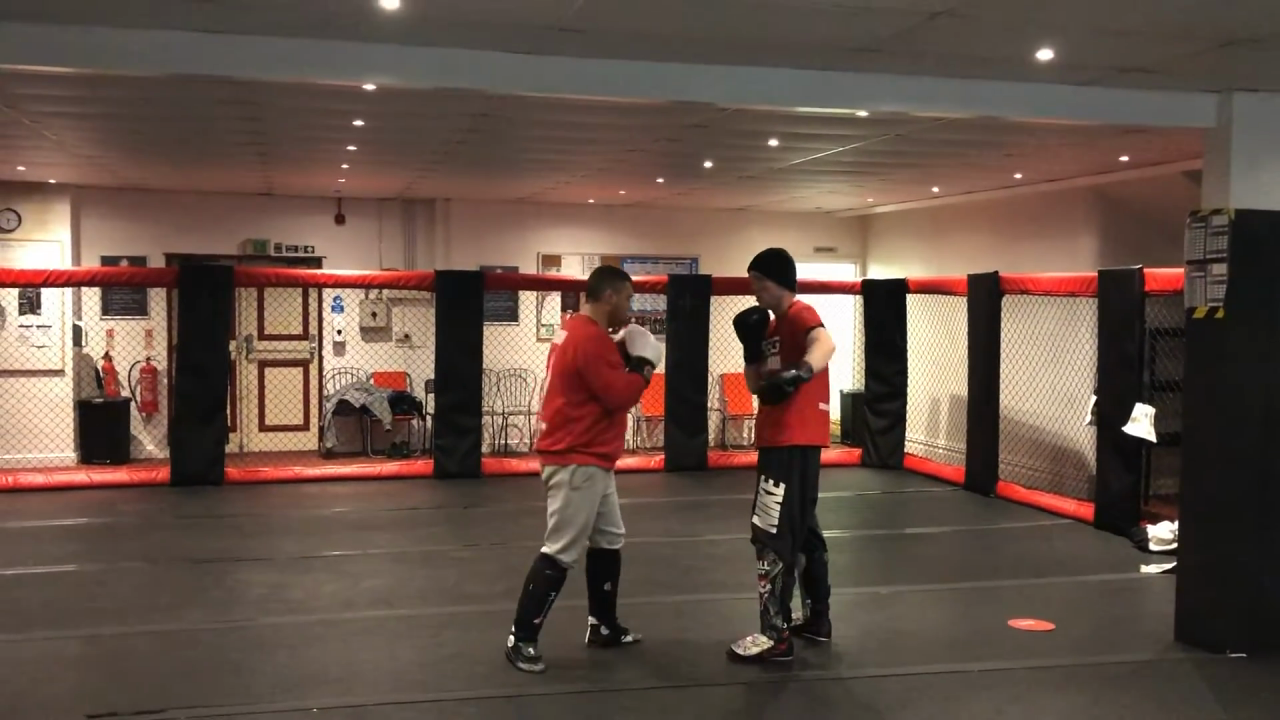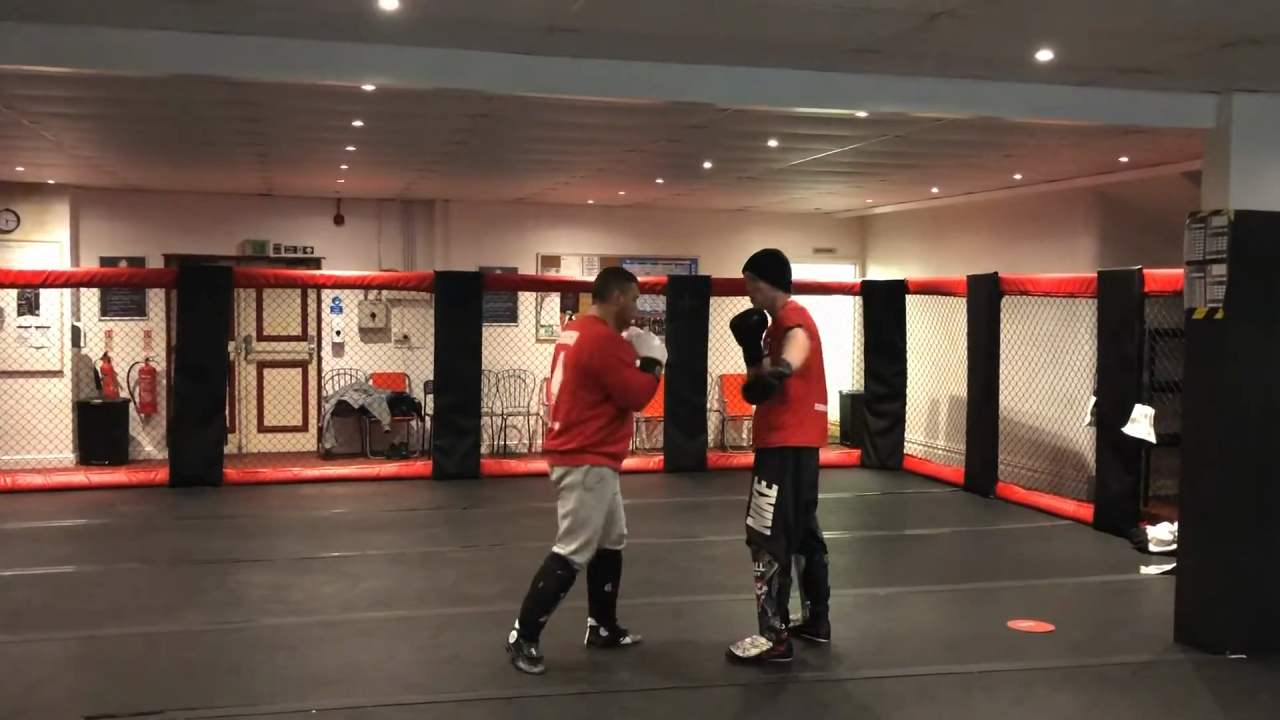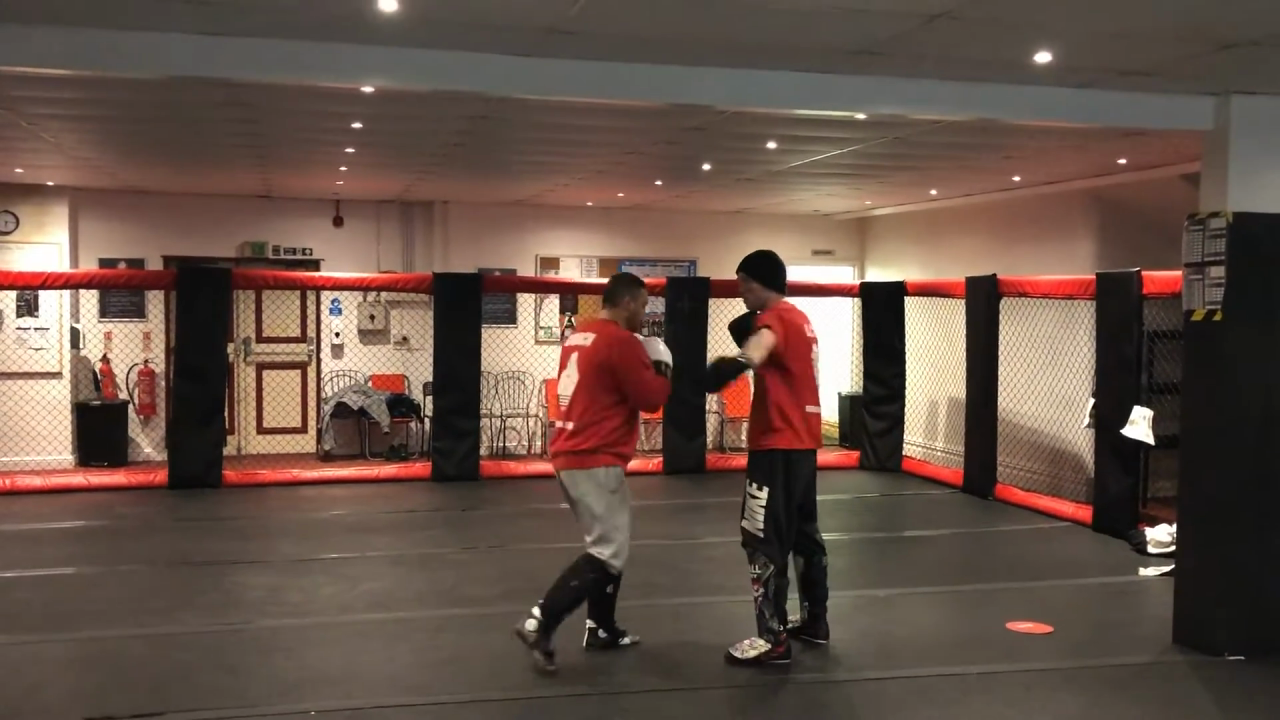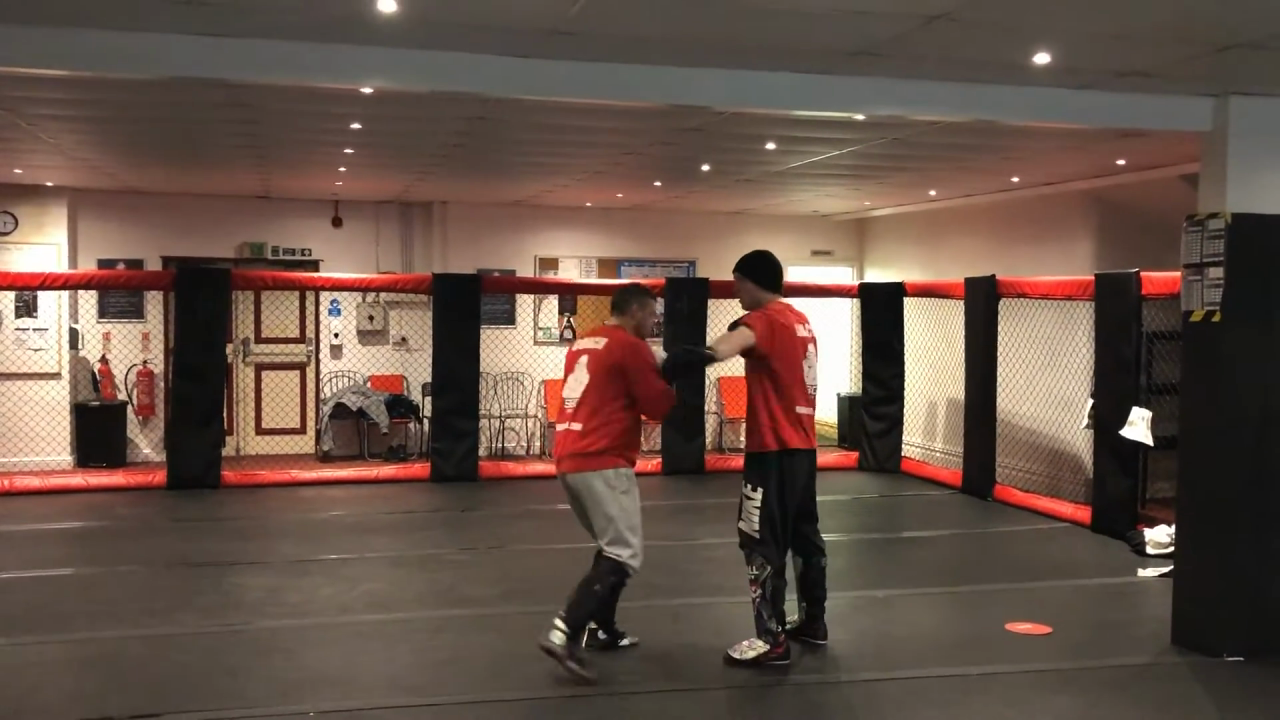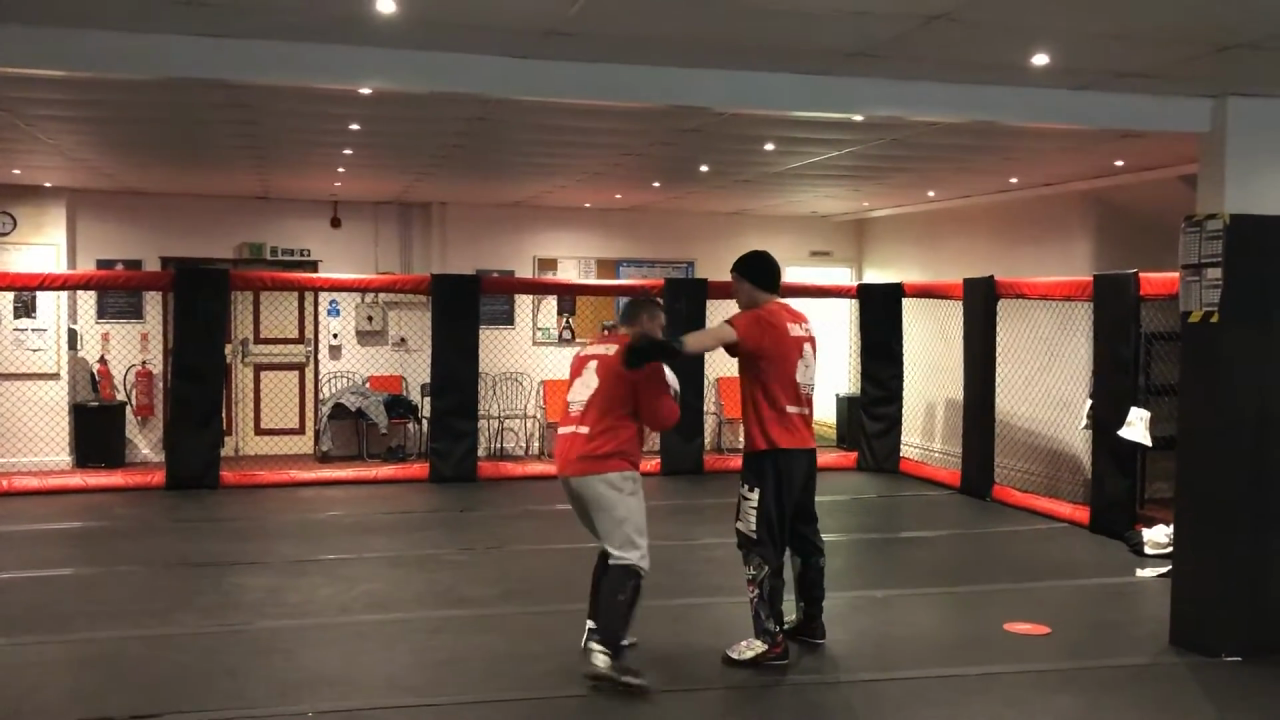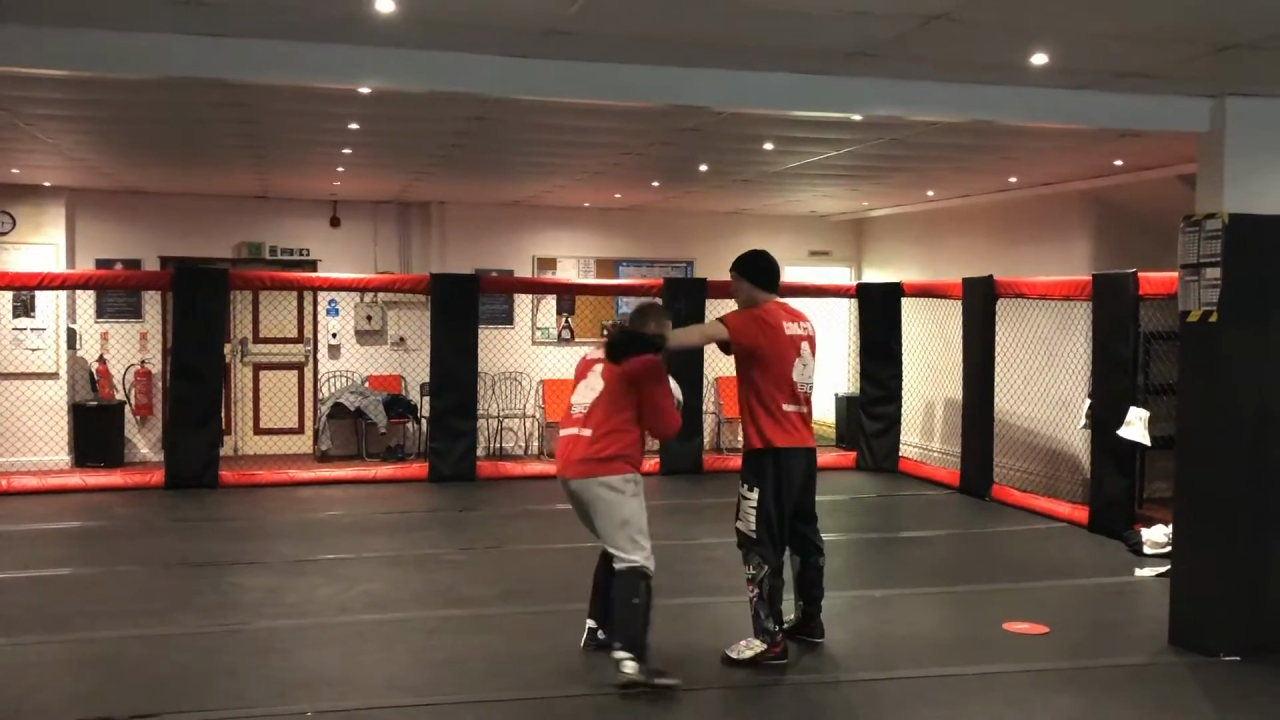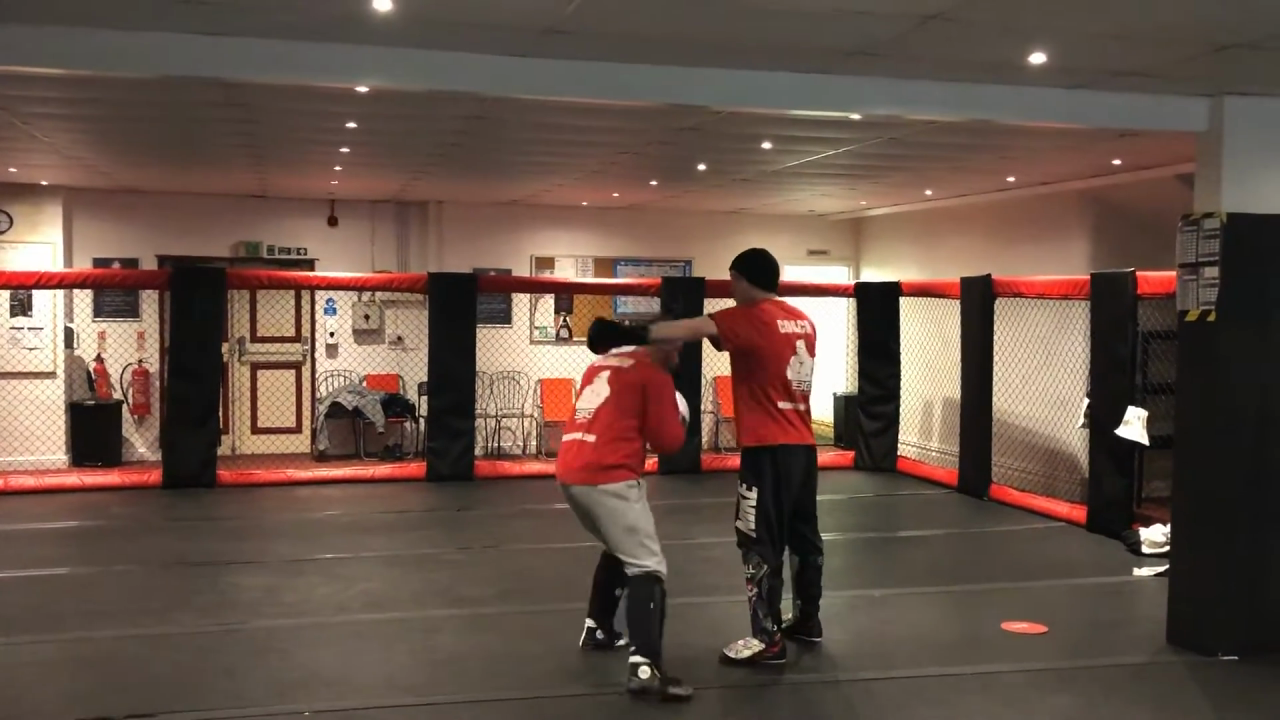
dt=0.1s
person 1, frame 1
left shoulder: (799, 315)
right shoulder: (772, 325)
left elbow: (825, 344)
right elbow: (756, 385)
left wrist: (801, 372)
right wrist: (752, 347)
left hip: (793, 443)
right hip: (786, 441)
left knee: (772, 535)
right knee: (802, 530)
left ankle: (775, 634)
right ankle: (817, 617)
person 1, frame 2
left shoulder: (790, 316)
right shoulder: (775, 320)
left elbow: (799, 344)
right elbow: (761, 378)
left wrist: (779, 366)
right wrist: (750, 343)
left hip: (786, 443)
right hip: (803, 442)
left knee: (768, 536)
right knee: (804, 531)
left ankle: (774, 636)
right ankle: (816, 618)
person 1, frame 3
left shoulder: (777, 316)
right shoulder: (794, 318)
left elbow: (764, 341)
left wrist: (739, 361)
right wrist: (745, 355)
left hip: (778, 446)
right hip: (800, 444)
left knee: (763, 539)
right knee: (803, 533)
left ankle: (771, 637)
right ankle: (815, 619)
person 1, frame 4
left shoulder: (768, 318)
right shoulder: (796, 320)
left elbow: (740, 338)
left wrist: (703, 353)
left hip: (774, 448)
right hip: (804, 445)
left knee: (760, 541)
right knee: (803, 533)
left ankle: (771, 639)
right ankle: (813, 622)
person 1, frame 5
left shoulder: (759, 319)
right shoulder: (801, 323)
left elbow: (721, 334)
left wrist: (671, 347)
left hip: (771, 448)
right hip: (802, 446)
left knee: (760, 542)
right knee: (804, 533)
left ankle: (770, 639)
right ankle: (811, 620)
person 1, frame 6
left shoulder: (756, 319)
right shoulder: (801, 321)
left elbow: (708, 332)
left hip: (771, 449)
right hip: (802, 445)
left knee: (758, 542)
right knee: (803, 534)
left ankle: (769, 640)
right ankle: (809, 620)
person 1, frame 7
left shoulder: (744, 317)
right shoulder: (805, 322)
left elbow: (690, 328)
left wrist: (630, 333)
left hip: (768, 443)
right hip: (801, 445)
left knee: (759, 541)
right knee: (803, 534)
left ankle: (768, 638)
right ankle: (807, 619)
person 2, frame 1
left shoulder: (584, 332)
right shoulder: (590, 337)
right elbow: (619, 395)
left wrist: (623, 355)
right wrist: (644, 363)
left hip: (590, 461)
right hip: (576, 462)
left knee: (608, 542)
right knee: (561, 552)
left ankle: (603, 626)
right ankle: (522, 638)
person 2, frame 2
left shoulder: (574, 333)
right shoulder: (606, 339)
right elbow: (637, 396)
left wrist: (630, 359)
right wrist: (652, 363)
left hip: (572, 454)
right hip: (587, 462)
left knee: (609, 542)
right knee: (574, 551)
left ankle: (603, 627)
right ankle: (523, 634)
person 2, frame 3
left shoulder: (580, 336)
right shoulder: (620, 341)
right elbow: (651, 398)
left wrist: (641, 363)
right wrist: (660, 367)
left hip: (574, 456)
right hip: (597, 462)
left knee: (609, 545)
right knee: (608, 553)
left ankle: (602, 628)
right ankle: (539, 623)
person 2, frame 4
left shoulder: (583, 344)
right shoulder: (631, 346)
right elbow: (658, 405)
right wrist: (662, 377)
left hip: (569, 460)
right hip: (602, 464)
left knee: (610, 544)
right knee: (623, 555)
left ankle: (598, 630)
right ankle: (566, 633)
person 2, frame 5
left shoulder: (587, 351)
right elbow: (664, 419)
right wrist: (669, 393)
left hip: (571, 463)
right hip: (607, 469)
left knee: (614, 548)
right knee: (631, 559)
left ankle: (598, 630)
right ankle: (604, 653)
person 2, frame 6
left shoulder: (595, 357)
right shoulder: (649, 362)
right elbow: (665, 427)
right wrist: (673, 404)
left hip: (571, 467)
right hip: (609, 474)
left knee: (616, 547)
right knee: (636, 561)
left ankle: (600, 629)
right ankle: (632, 659)
person 2, frame 7
left shoulder: (601, 364)
right shoulder: (654, 373)
right elbow: (667, 440)
right wrist: (680, 420)
left hip: (571, 471)
right hip: (609, 478)
left knee: (618, 550)
right knee: (647, 569)
left ankle: (597, 629)
right ankle: (645, 668)
